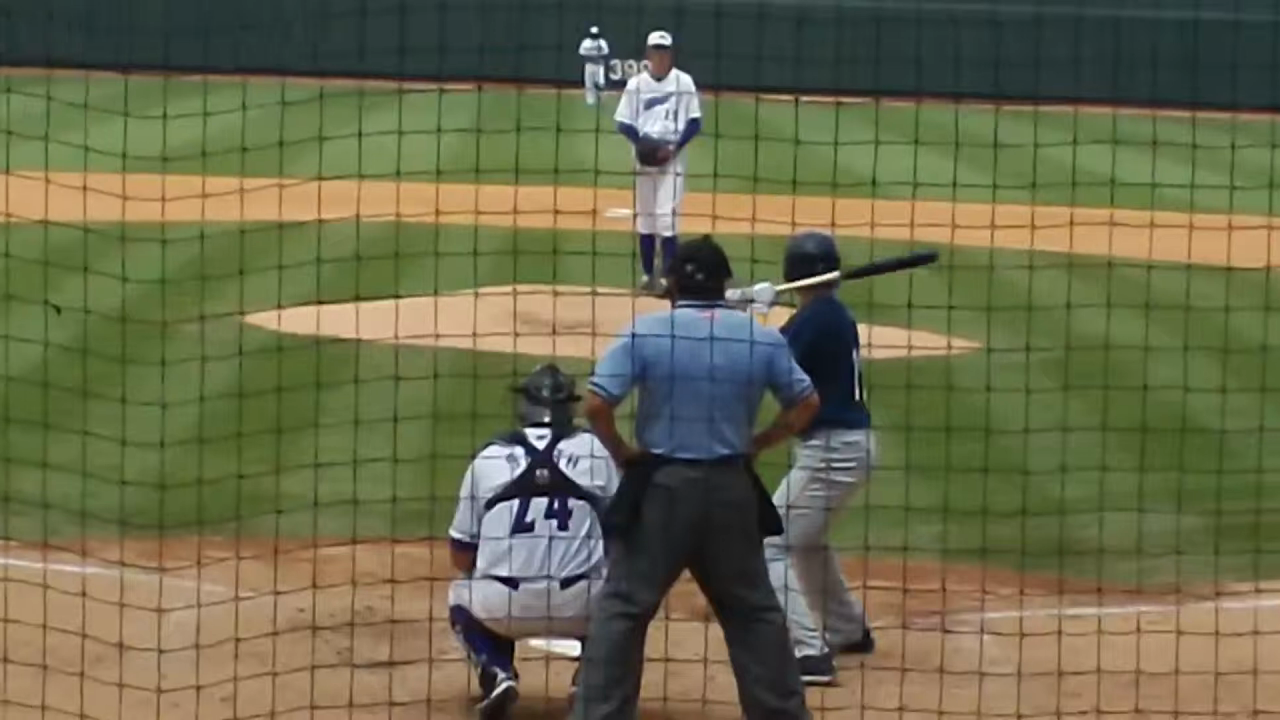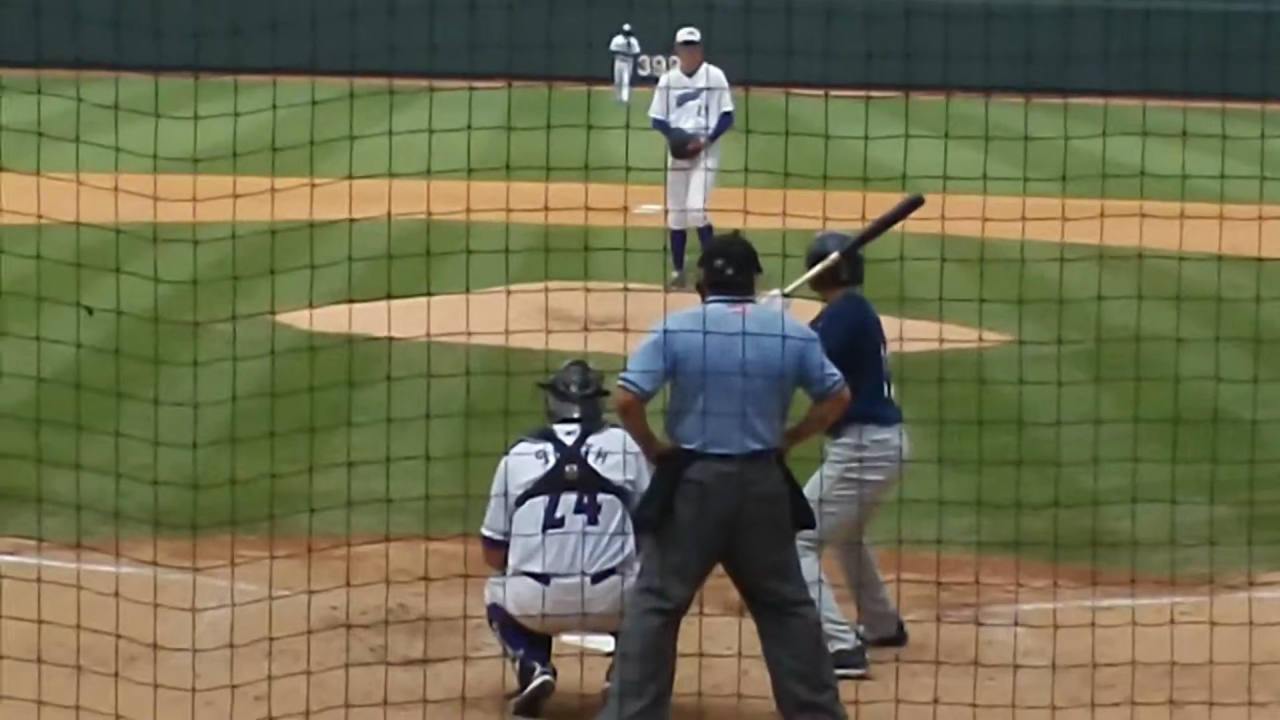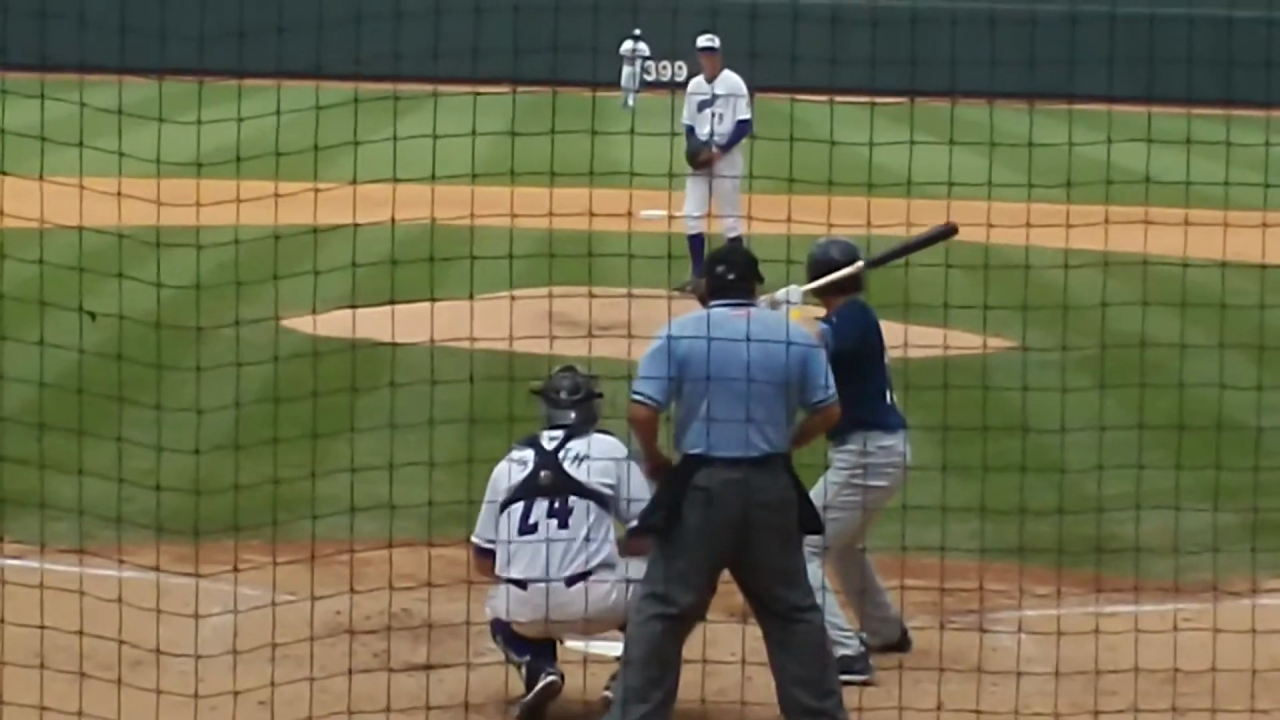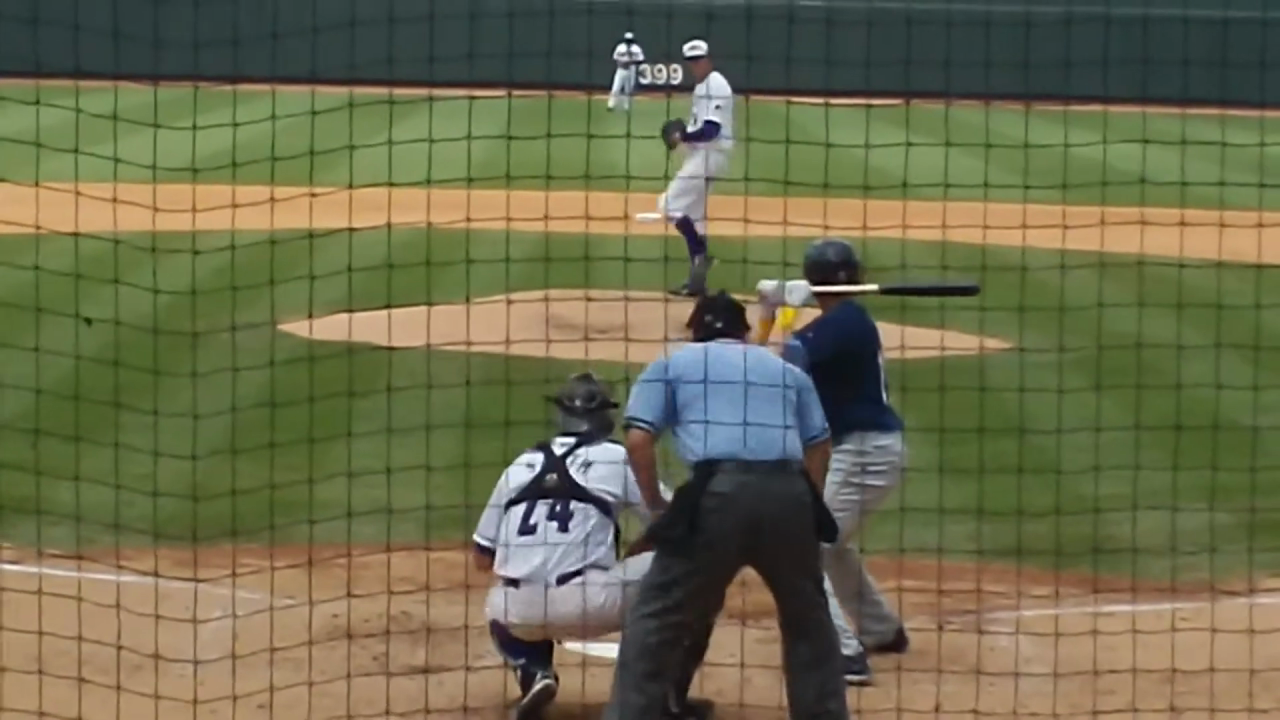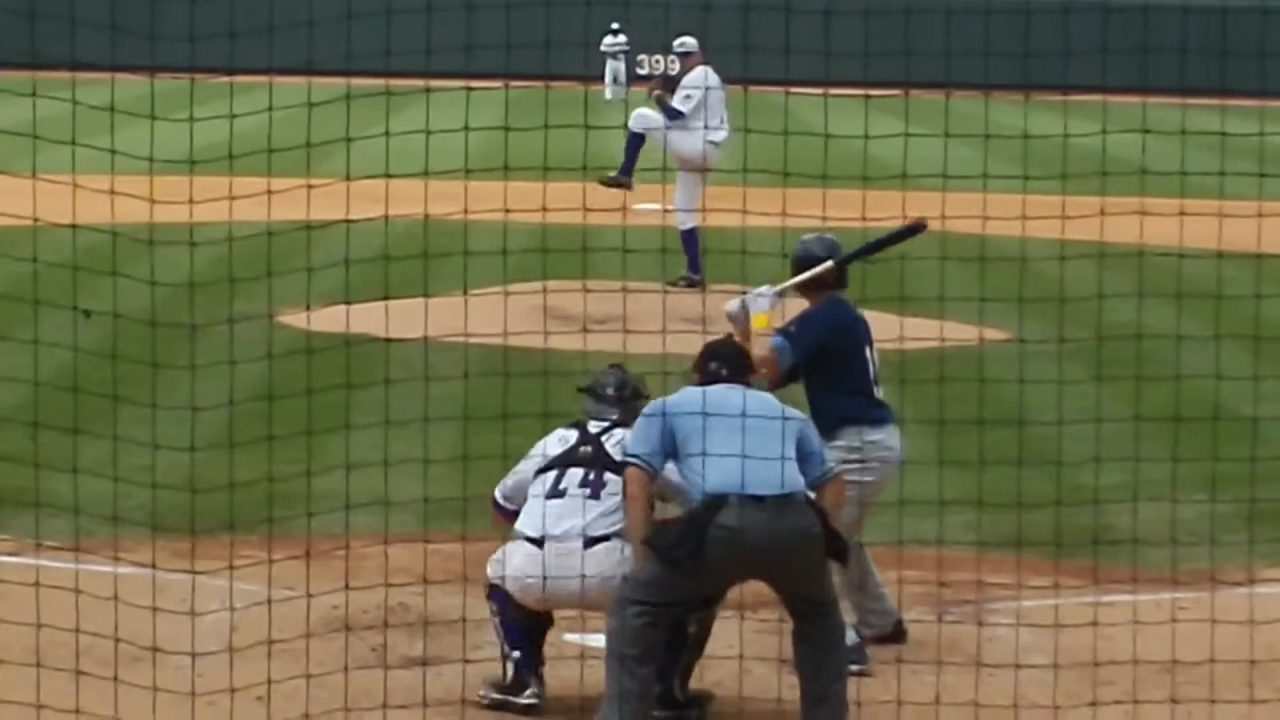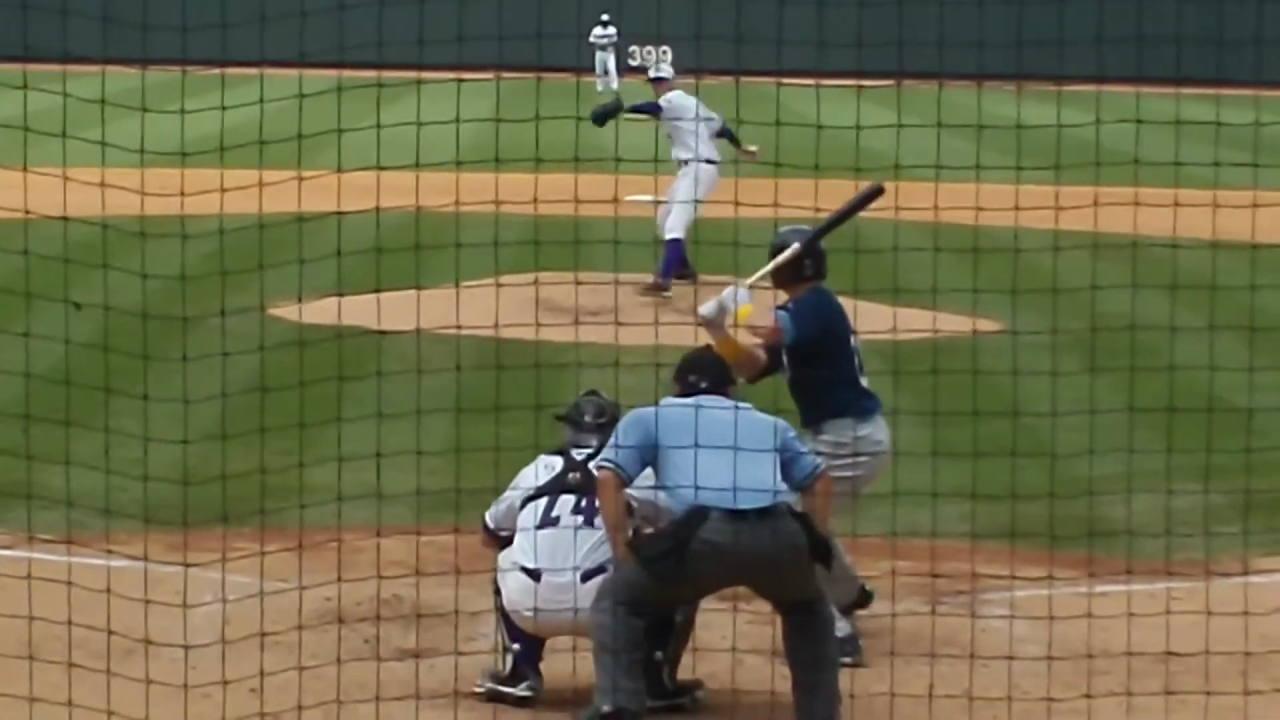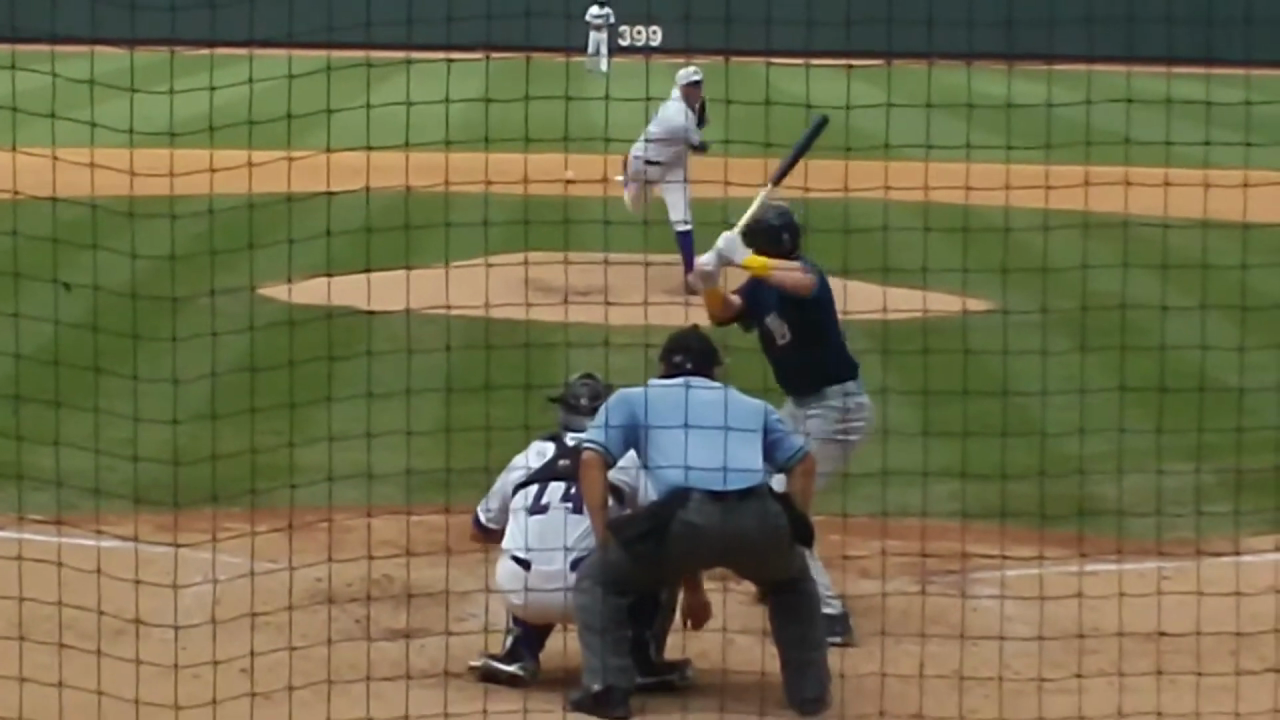
dt=0.5s
person 1, frame 1
left shoulder: (814, 317)
right shoulder: (835, 314)
left hip: (829, 449)
right hip: (849, 443)
left knee: (772, 546)
right knee: (807, 540)
left ankle: (811, 654)
right ankle: (850, 631)
person 1, frame 2
left shoulder: (842, 313)
right shoulder: (857, 311)
left hip: (860, 446)
right hip: (880, 440)
left knee: (796, 539)
right knee: (845, 535)
left ankle: (841, 647)
right ankle: (882, 624)
person 1, frame 3
left shoulder: (849, 317)
right shoulder: (855, 317)
left wrist: (791, 306)
right wrist: (779, 312)
left hip: (864, 452)
right hip: (879, 447)
left knee: (801, 546)
right knee: (842, 542)
left ankle: (846, 654)
right ankle: (886, 630)
person 1, frame 4
left shoulder: (840, 322)
right shoulder: (851, 320)
right elbow: (788, 359)
left hip: (862, 453)
right hip: (873, 448)
right knee: (832, 543)
left ankle: (847, 655)
right ankle: (883, 630)
person 1, frame 5
left shoulder: (823, 317)
right shoulder: (846, 317)
left elbow: (766, 362)
right elbow: (776, 377)
left wrist: (760, 314)
right wrist: (743, 325)
left hip: (856, 447)
right hip: (874, 440)
right knee: (837, 536)
left ankle: (843, 647)
right ankle: (882, 622)
person 1, frame 6
left shoulder: (814, 303)
right shoulder: (810, 309)
left elbow: (772, 331)
right elbow: (753, 367)
right wrist: (718, 329)
left hip: (847, 441)
right hip: (851, 435)
left ankle: (839, 637)
right ankle: (847, 593)
person 1, frame 7
left shoulder: (799, 280)
right shoulder: (761, 287)
left elbow: (805, 282)
right elbow: (723, 312)
left wrist: (741, 259)
right wrist: (708, 282)
left hip: (835, 408)
right hip: (803, 404)
left ankle: (830, 616)
person 2, frame 1
left shoulder: (644, 333)
right shoulder: (762, 338)
left elbow: (595, 404)
right elbow: (806, 404)
left wrist: (622, 453)
right wrist: (756, 443)
left hip: (662, 485)
right hip: (731, 487)
left knee: (622, 607)
right knee: (755, 609)
person 2, frame 2
left shoulder: (675, 328)
right shoulder: (793, 332)
left elbow: (626, 400)
right elbow: (837, 397)
left wrist: (654, 448)
right wrist: (787, 439)
left hip: (694, 481)
right hip: (763, 482)
left knee: (655, 602)
right knee: (787, 603)
person 2, frame 3
left shoulder: (678, 334)
right shoulder: (798, 338)
left elbow: (641, 414)
right elbow: (827, 413)
left wrist: (655, 463)
left hip: (703, 486)
right hip: (772, 487)
left knee: (661, 608)
right knee: (793, 610)
person 2, frame 4
left shoulder: (670, 364)
right shoulder: (787, 369)
left elbow: (638, 440)
right elbow: (818, 450)
left wrist: (657, 512)
left hip: (719, 492)
right hip: (787, 492)
left knee: (655, 614)
right knee: (808, 616)
person 2, frame 5
left shoulder: (667, 407)
right shoulder: (788, 413)
left elbow: (636, 480)
right elbow: (829, 486)
left wrist: (642, 562)
right wrist: (817, 544)
left hip: (725, 525)
right hip: (794, 525)
left knee: (635, 604)
right knee: (818, 613)
person 2, frame 6
left shoulder: (648, 418)
right shoulder: (768, 423)
left elbow: (608, 479)
right elbow: (819, 483)
left wrist: (623, 558)
right wrist: (806, 549)
left hip: (708, 536)
right hip: (779, 538)
left knee: (617, 599)
right knee: (808, 605)
person 2, frame 7
left shoulder: (632, 399)
right shoulder: (752, 405)
left elbow: (592, 460)
right elbow: (802, 464)
left wrist: (605, 540)
right wrist: (789, 528)
left hip: (689, 518)
right hip: (759, 520)
left knee: (598, 579)
right knee: (793, 585)
left ankle: (607, 688)
person 3, frame 1
left shoulder: (489, 456)
right shoulder: (592, 450)
left elbow: (461, 557)
left hip: (501, 606)
right hip: (576, 605)
left knee: (461, 596)
left ankle: (497, 675)
person 3, frame 2
left shoulder: (518, 454)
right shoulder: (622, 444)
left elbow: (493, 554)
left hip: (533, 601)
right hip: (608, 598)
left knee: (498, 592)
left ankle: (534, 667)
person 3, frame 3
left shoulder: (509, 462)
right shoulder: (609, 448)
left elbow: (484, 562)
left hip: (524, 610)
right hip: (594, 601)
left knee: (500, 608)
left ankle: (538, 669)
person 3, frame 4
left shoulder: (521, 464)
right shoulder: (616, 457)
left elbow: (482, 556)
right wrist: (622, 550)
left hip: (520, 610)
right hip: (589, 601)
left knee: (499, 606)
left ankle: (533, 673)
person 3, frame 5
left shoulder: (553, 440)
left elbow: (502, 510)
left hip: (530, 572)
right hip: (603, 571)
left knee: (500, 570)
left ankle: (522, 681)
right ankle: (668, 689)
person 3, frame 6
left shoulder: (537, 469)
left elbow: (492, 535)
left hip: (526, 606)
left knee: (509, 565)
left ankle: (520, 673)
right ankle: (656, 681)
person 3, frame 7
left shoulder: (528, 457)
right shoulder: (626, 458)
left elbow: (481, 532)
left hip: (519, 593)
left ankle: (518, 654)
right ankle: (644, 661)
person 4, frame 1
left shoulder: (684, 81)
right shoulder: (636, 83)
left elbow: (695, 122)
right elbow: (624, 123)
left wrist: (675, 147)
right wrist: (642, 143)
left hip: (672, 158)
left knee: (667, 217)
right knee: (645, 217)
left ankle: (668, 277)
right ankle: (648, 274)
person 4, frame 2
left shoulder: (715, 75)
right shoulder: (668, 79)
left elbow: (727, 116)
right elbow: (657, 119)
left wrist: (708, 139)
right wrist: (675, 137)
left hip: (706, 151)
left knee: (696, 208)
right knee: (676, 214)
right ankle: (678, 271)
person 4, frame 3
left shoulder: (734, 83)
right shoulder: (694, 85)
left elbow: (744, 125)
left wrist: (721, 150)
left hip: (727, 158)
left knee: (730, 220)
right knee: (692, 216)
right ankle: (697, 275)
person 4, frame 4
left shoulder: (714, 85)
right shoulder: (701, 86)
left elbow: (712, 129)
left wrist: (684, 137)
right wrist: (685, 135)
left hip: (708, 155)
right hip: (702, 155)
left knee: (670, 207)
right knee: (693, 216)
left ankle: (701, 254)
right ankle: (697, 280)
person 4, frame 5
left shoulder: (695, 78)
right shoulder: (711, 78)
left elbow: (674, 114)
left wrist: (659, 98)
right wrist: (667, 98)
left hip: (697, 146)
right hip: (707, 151)
left knee: (641, 117)
right knee: (685, 212)
left ankle: (623, 176)
right ankle: (694, 273)
person 4, frame 6
left shoulder: (673, 99)
right shoulder: (689, 103)
left elbow: (654, 108)
right elbow: (719, 127)
left wrist: (627, 107)
right wrist: (740, 147)
left hip: (699, 172)
right hip: (693, 172)
left knee: (674, 225)
right knee: (664, 221)
left ankle: (662, 281)
right ankle: (683, 269)
person 4, frame 7
left shoulder: (685, 98)
right shoulder: (680, 120)
right elbow: (699, 147)
right wrist: (704, 145)
left hip: (671, 166)
right hip: (645, 163)
left knee: (681, 219)
right knee: (634, 204)
left ankle: (690, 274)
